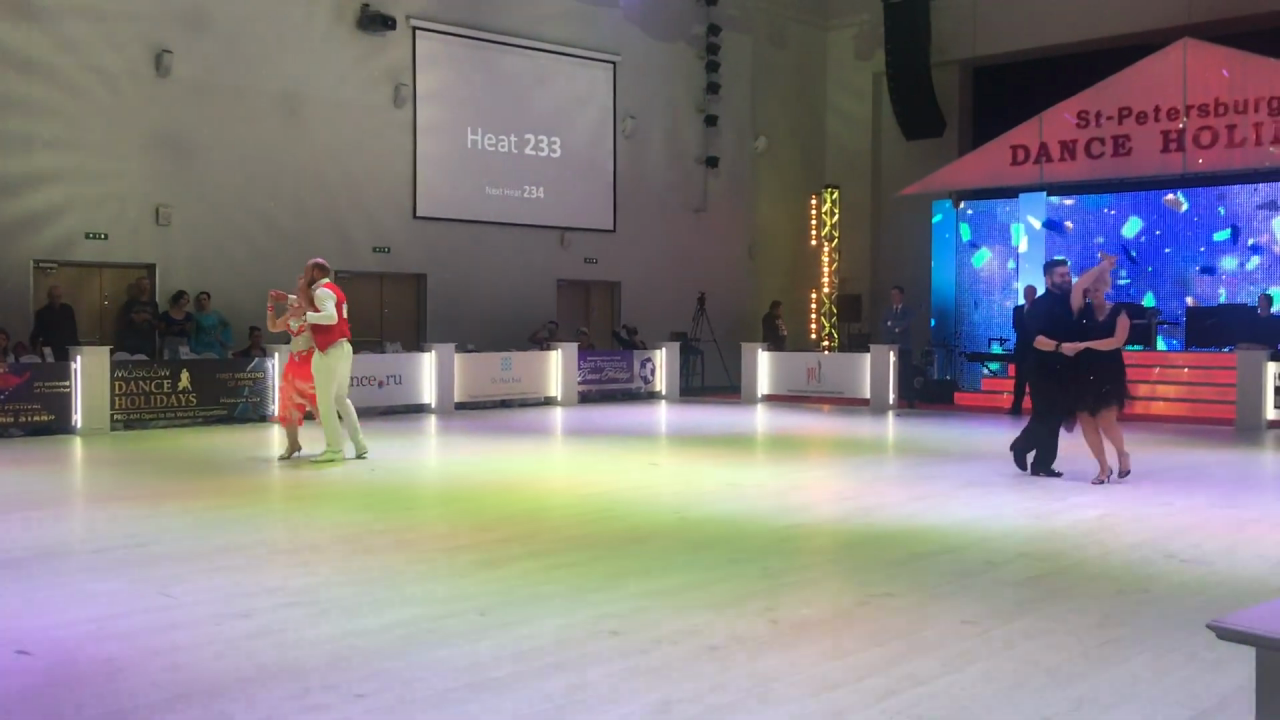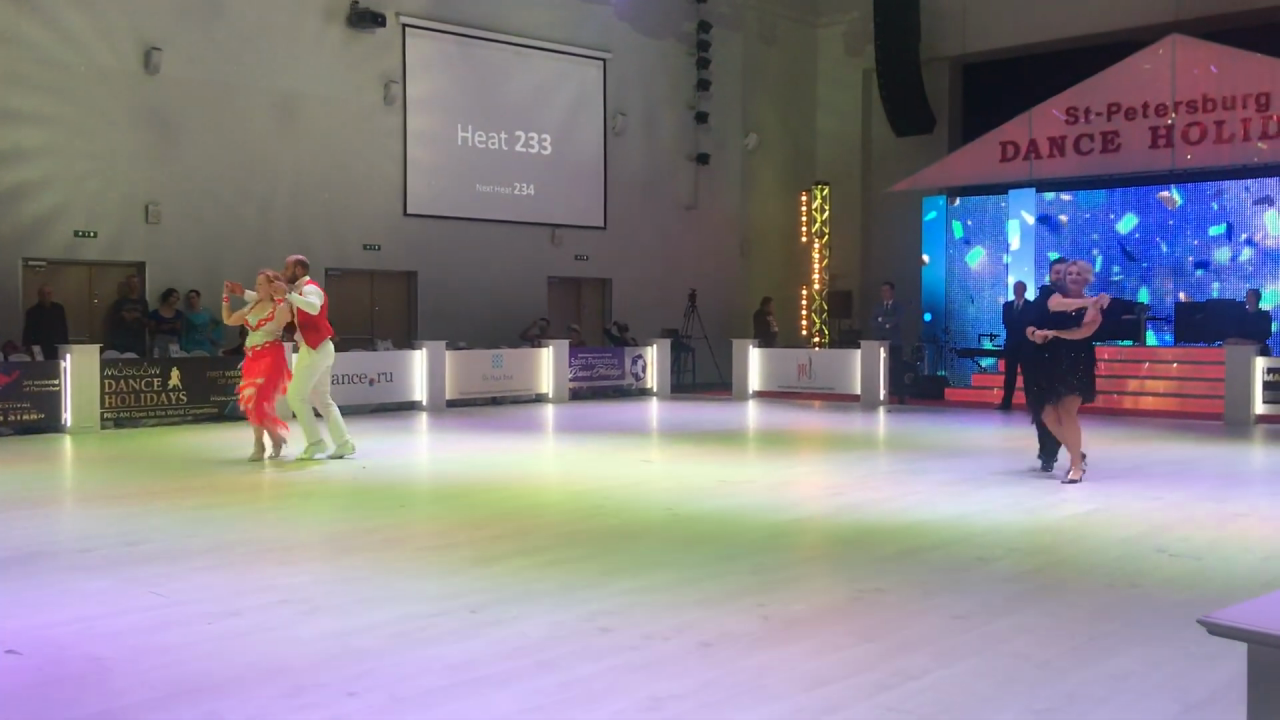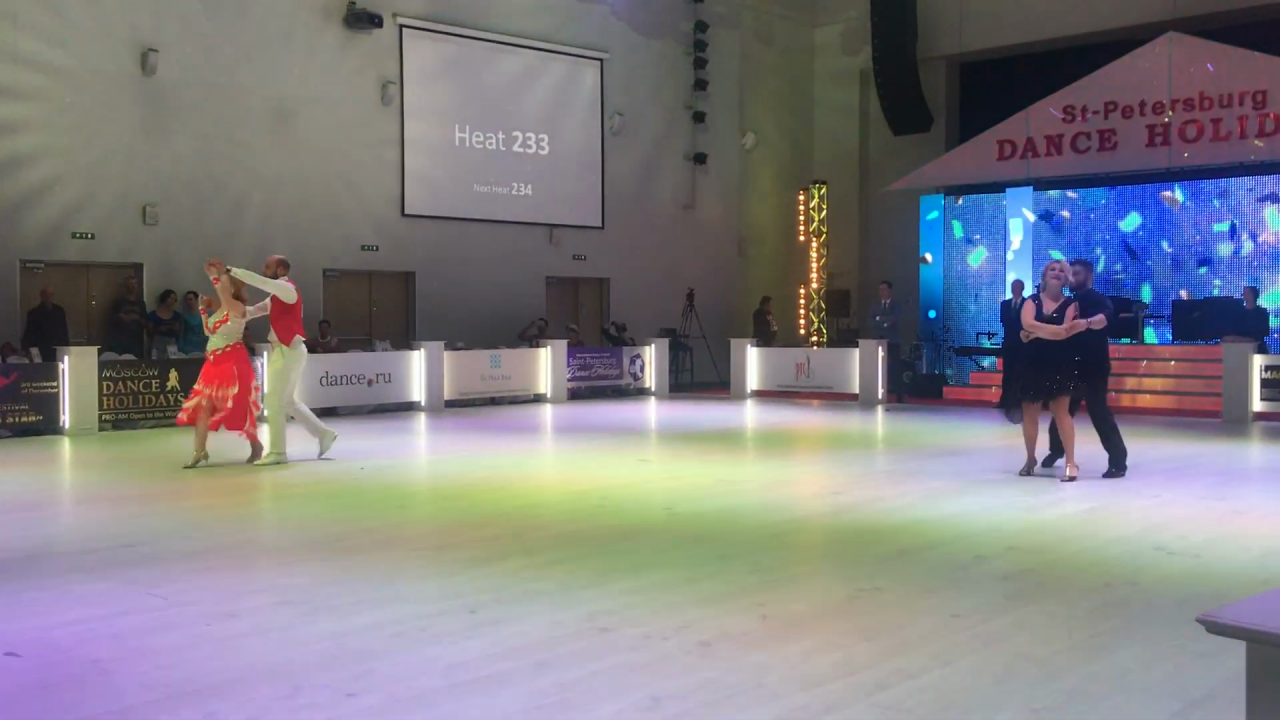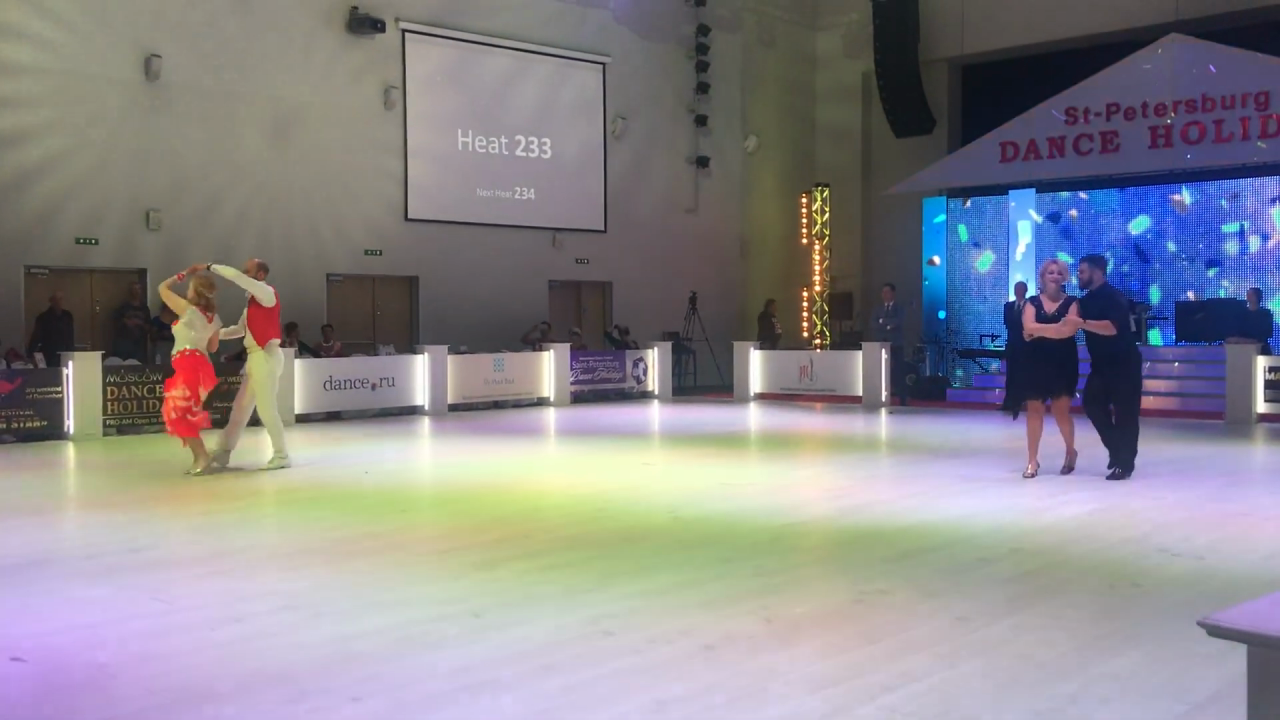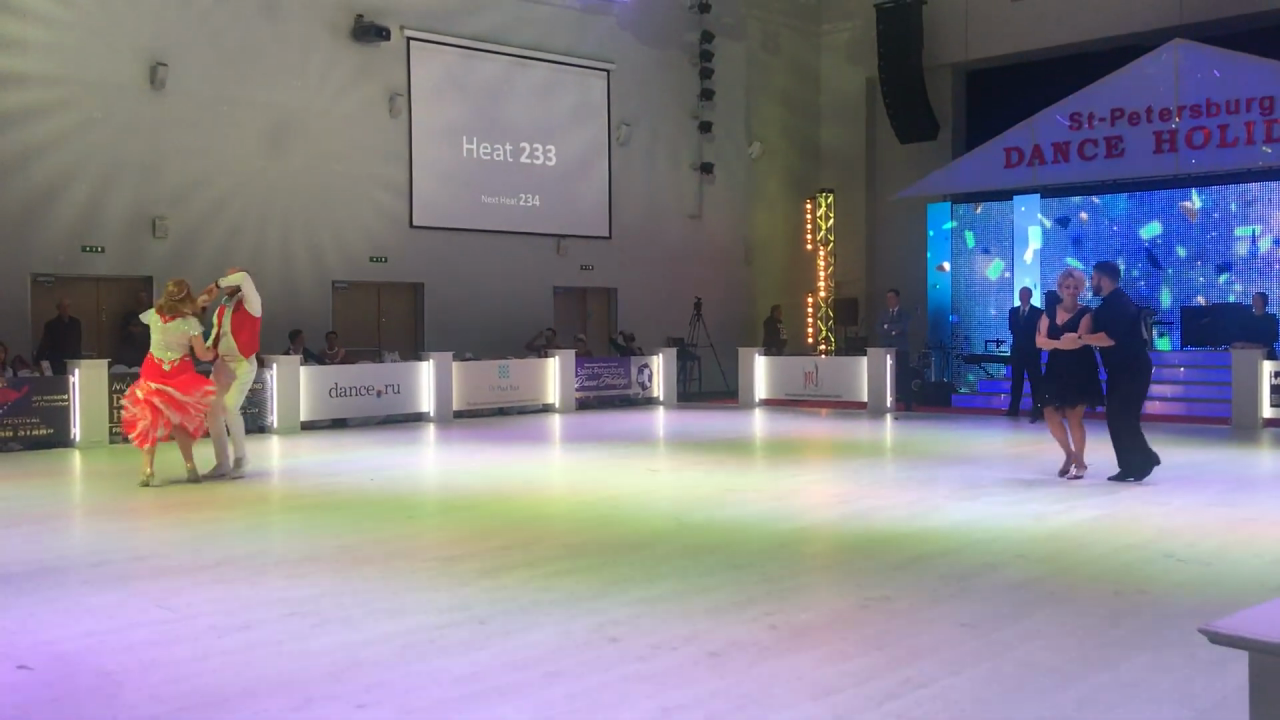
dt=0.3s
person 1, frame 1
left shoulder: (1118, 314)
right shoulder: (1081, 309)
left elbow: (1117, 341)
right elbow: (1077, 288)
left wrist: (1084, 344)
right wrist: (1101, 267)
left hip: (1108, 372)
right hip: (1083, 372)
left knee: (1107, 419)
right knee: (1086, 422)
left ankle: (1122, 454)
right ankle: (1104, 466)
person 1, frame 2
left shoulder: (1093, 306)
right shoulder: (1057, 299)
left elbow: (1084, 331)
right elbow: (1056, 304)
left wrist: (1051, 333)
right wrist: (1087, 301)
left hip: (1078, 363)
right hip: (1055, 362)
left knee: (1067, 412)
right knee: (1048, 414)
left ankle: (1077, 466)
right ankle: (1076, 455)
person 1, frame 3
left shoulder: (1070, 304)
right shoulder: (1032, 301)
left elbow: (1067, 332)
right elbow: (1027, 323)
left wrist: (1035, 334)
right wrist: (1056, 329)
left hip: (1061, 363)
right hip: (1034, 361)
left knee: (1060, 410)
right knee: (1029, 411)
left ankle: (1071, 462)
right ankle: (1030, 458)
person 1, frame 4
left shoulder: (1071, 302)
right shoulder: (1032, 303)
left elbow: (1071, 330)
right elbow: (1028, 326)
left wrist: (1038, 332)
right wrist: (1055, 327)
left hip: (1063, 361)
right hip: (1036, 360)
left knee: (1060, 408)
right knee: (1034, 409)
left ankle: (1071, 453)
right ankle: (1032, 460)
person 1, frame 5
left shoulder: (1085, 313)
right shoulder: (1049, 312)
left elbow: (1079, 341)
right elbow: (1039, 341)
left wrist: (1054, 343)
right wrist: (1063, 341)
left hip: (1080, 370)
right hip: (1056, 369)
left knee: (1074, 416)
right knee: (1051, 415)
left ankle: (1079, 463)
right ankle: (1069, 455)
person 2, frame 1
left shoulder: (1068, 302)
right shoulder: (1040, 304)
right elbow: (1036, 338)
right wrist: (1061, 346)
left hip: (1061, 368)
right hip: (1044, 368)
left knee: (1056, 415)
right knee: (1045, 414)
left ankle: (1043, 463)
right ankle: (1022, 447)
person 2, frame 2
right shoulder: (1042, 301)
right elbow: (1029, 329)
right wrist: (1036, 335)
right hip: (1038, 363)
right knee: (1041, 409)
left ankle: (1049, 451)
right ankle: (1048, 451)
person 2, frame 3
left shoulder: (1099, 301)
left elbow: (1102, 319)
left wrist: (1086, 322)
left hip: (1093, 366)
left knee: (1099, 412)
left ankle: (1118, 461)
right ankle: (1057, 450)
person 2, frame 4
left shoulder: (1114, 298)
right shoulder: (1087, 300)
left elbow: (1112, 327)
right elbow: (1074, 323)
left wrist: (1082, 323)
left hip: (1125, 363)
right hip: (1102, 364)
left knee: (1125, 412)
right knee: (1092, 404)
left ankle: (1125, 463)
right ankle: (1117, 450)
person 2, frame 5
left shoulder: (1122, 305)
right shoulder: (1107, 305)
left elbow: (1110, 338)
right elbow: (1097, 332)
left wrist: (1080, 338)
left hip: (1132, 370)
right hip: (1118, 370)
left knee: (1122, 417)
right knee: (1116, 418)
left ankle: (1144, 458)
right ankle: (1130, 466)
person 3, frame 1
left shoulder: (323, 292)
right shoulder: (330, 292)
left elbow: (331, 317)
left wrist: (304, 315)
left hip: (330, 351)
right hip: (343, 349)
left knee: (325, 401)
right knee: (340, 398)
left ankle: (335, 448)
right ankle: (359, 443)
person 3, frame 2
left shoulder: (310, 288)
right shoulder: (299, 290)
left elbow: (314, 308)
left wrist: (287, 295)
right wrist: (245, 293)
left hip: (314, 350)
right hip: (317, 349)
left knee: (298, 396)
right knee: (322, 399)
left ankle: (315, 441)
right ankle: (344, 442)
person 3, frame 3
left shoulder: (286, 289)
right shoulder: (275, 297)
left elbow: (260, 281)
right elbow: (252, 311)
left wrist: (229, 270)
left hip: (289, 351)
right hip: (284, 351)
left knee: (275, 401)
right knee: (287, 400)
left ankle: (278, 451)
right ankle: (323, 433)
person 3, frame 4
left shoulder: (266, 293)
right shoulder: (254, 300)
left elbow: (237, 277)
right elbow: (240, 329)
left wrist: (210, 267)
left hip: (266, 356)
right hip: (256, 356)
left knee: (266, 407)
right knee: (241, 405)
left ankle: (281, 456)
right ankle: (225, 451)
person 3, frame 5
left shoulder: (250, 304)
right shoulder: (220, 310)
left elbow: (245, 277)
right elbow: (214, 340)
left wrist: (217, 284)
left hip: (243, 365)
right hip: (220, 365)
left knee: (229, 410)
right knee: (213, 414)
left ankle: (240, 458)
right ankle: (222, 463)
person 4, frame 1
right shoulder: (292, 313)
right elbow: (273, 327)
right wrist: (271, 306)
left hip: (312, 361)
right hip: (295, 361)
left knee: (316, 403)
right knee: (289, 404)
right ankle: (292, 444)
person 4, frame 2
left shoulder: (279, 307)
right shoulder: (252, 307)
left elbow: (284, 320)
right elbow: (228, 319)
left wrist: (280, 298)
right wrist: (226, 297)
left hip: (270, 357)
right hip: (252, 358)
left knee: (257, 401)
right knee: (252, 401)
left ankle: (259, 445)
right ankle: (277, 439)
person 4, frame 3
left shoulder: (237, 308)
right shoulder: (219, 311)
left elbow: (226, 298)
right elbow: (209, 331)
left wrist: (216, 276)
right wrist: (203, 309)
left hip: (232, 361)
right hip: (214, 362)
left knee: (237, 407)
right knee: (202, 406)
left ankle: (256, 445)
right ankle: (199, 452)
person 4, frame 4
left shoulder: (188, 310)
right shoulder: (212, 317)
left elbow: (163, 289)
right elbow: (213, 347)
left wrist: (181, 276)
left hip: (189, 365)
right hip: (196, 365)
left knee: (179, 414)
right knee: (186, 414)
left ankle: (202, 456)
right ankle: (199, 458)
person 4, frame 5
left shoulder: (153, 315)
right shoulder: (191, 323)
right elbow: (203, 355)
left wrist: (197, 304)
right wrist: (213, 353)
left hip: (153, 371)
right hip: (180, 373)
left knee: (148, 422)
right knee: (181, 420)
left ankle: (148, 471)
right ankle: (190, 466)
